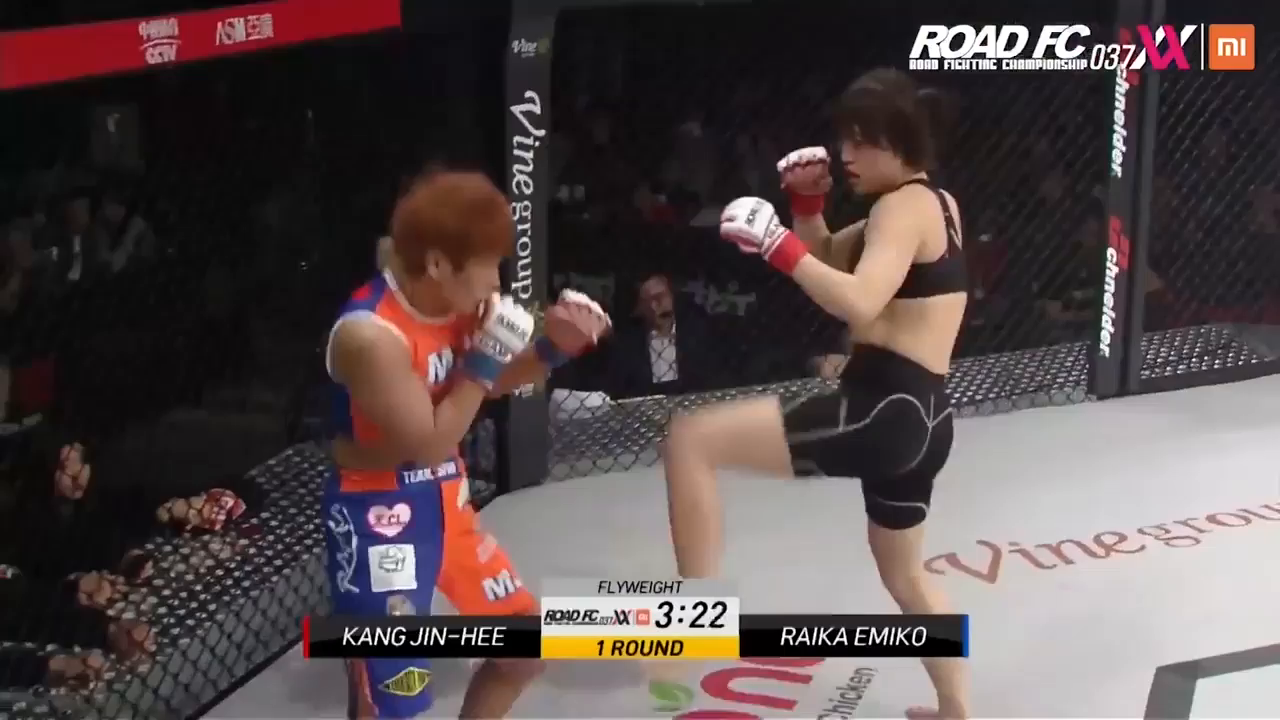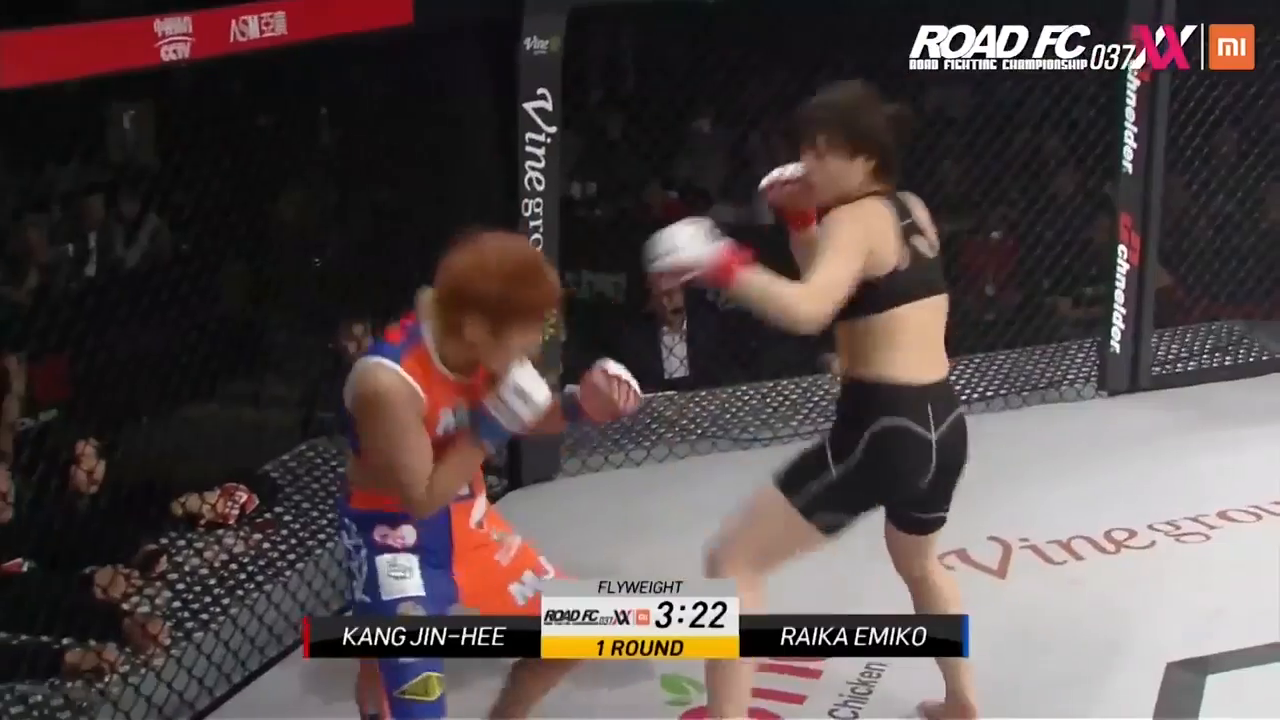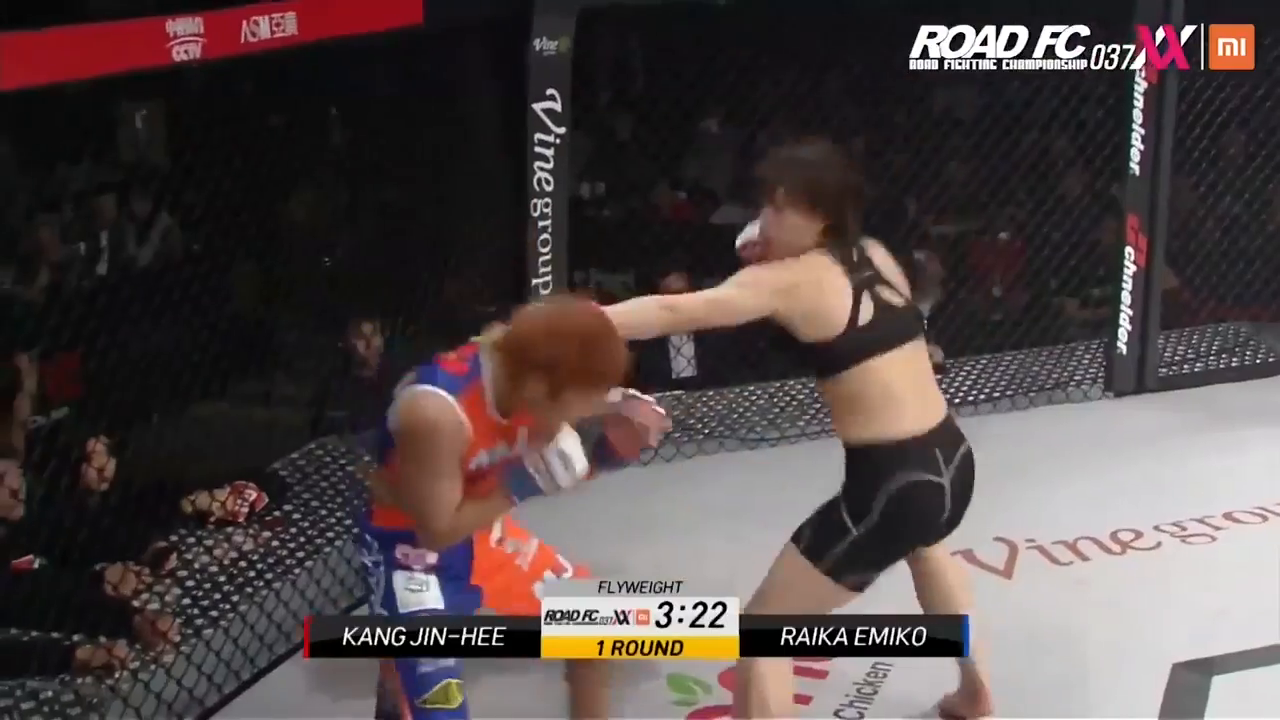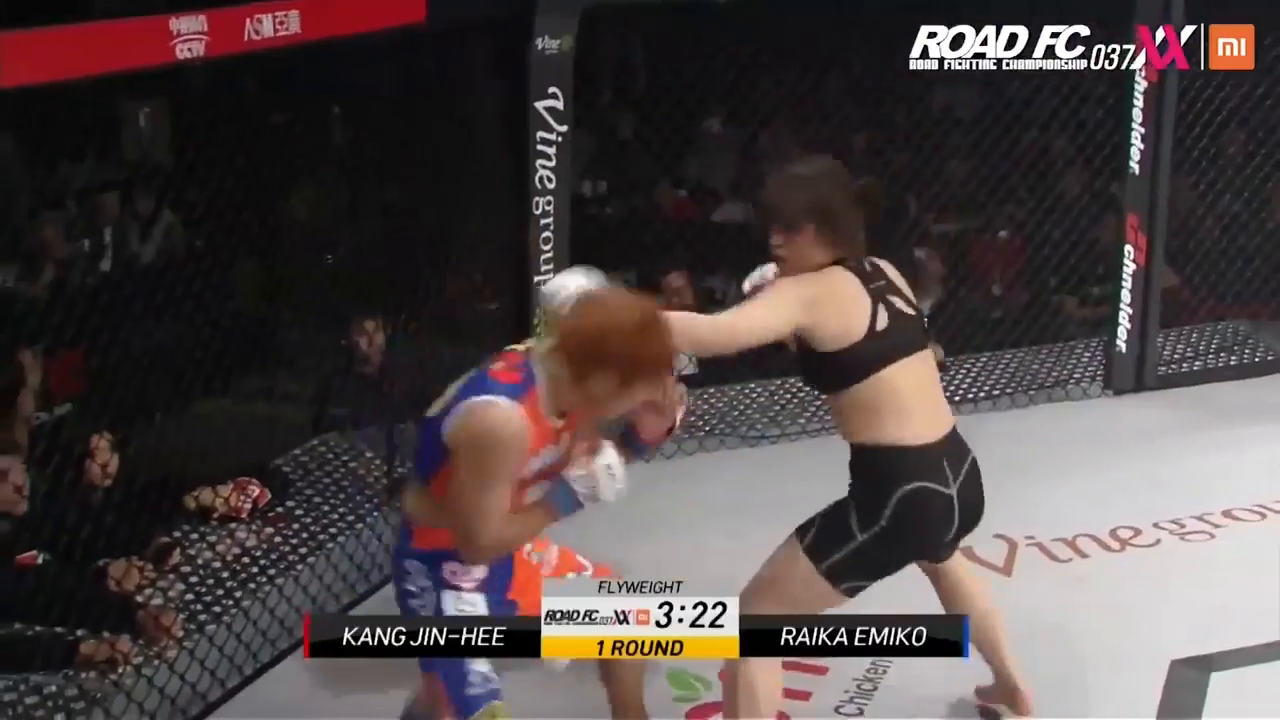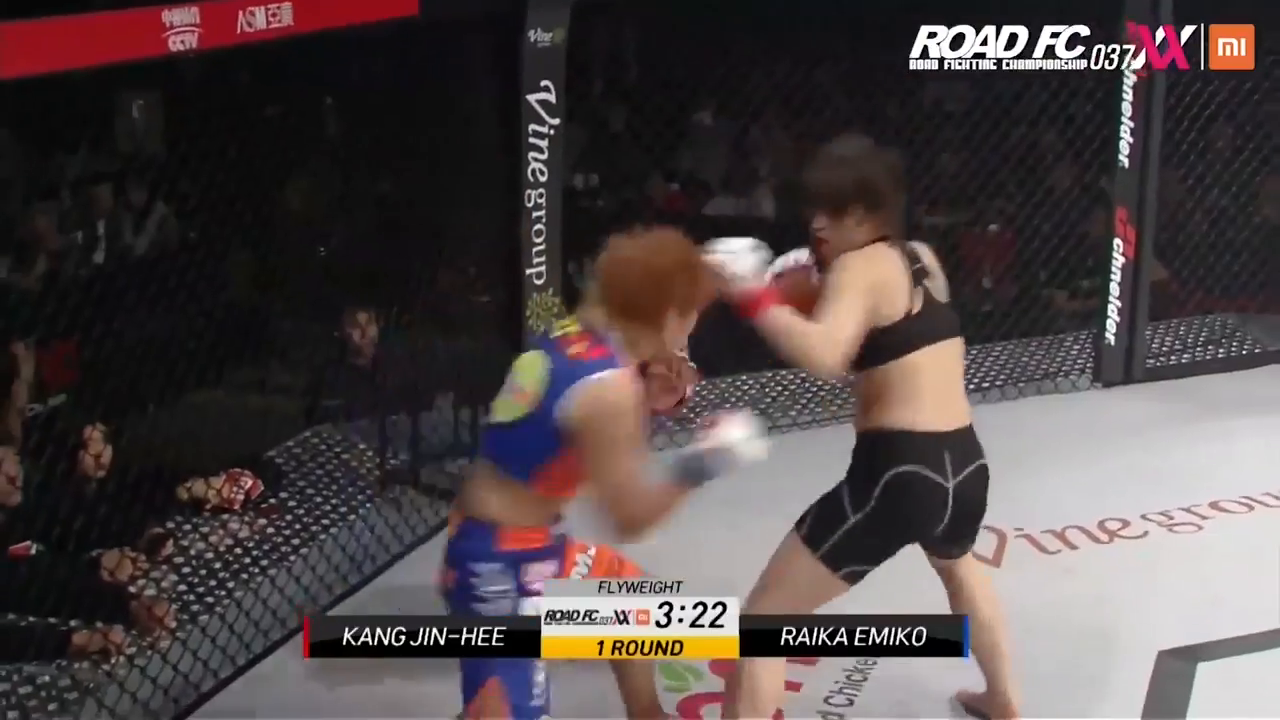
dt=0.1s
person 1, frame 1
left shoulder: (901, 208)
right shoulder: (933, 200)
left elbow: (859, 302)
right elbow: (834, 260)
left wrist: (780, 244)
right wrist: (806, 203)
left hip: (881, 407)
right hip: (927, 416)
left knee: (688, 438)
right knee: (903, 574)
person 1, frame 2
left shoulder: (853, 219)
right shoulder: (907, 208)
left elbow: (805, 311)
left wrist: (720, 266)
right wrist: (799, 220)
left hip: (880, 434)
right hip: (940, 430)
left knee: (732, 565)
right knee: (918, 562)
person 1, frame 3
left shoulder: (789, 278)
right shoulder: (874, 255)
left elbow: (676, 310)
left hip: (891, 488)
right hip: (950, 464)
right knee: (924, 553)
person 1, frame 4
left shoulder: (810, 293)
right shoulder: (881, 274)
left elbow: (716, 335)
left hip: (897, 498)
right hip: (958, 480)
left knee: (754, 618)
right knee: (940, 560)
person 1, frame 5
left shoulder: (864, 268)
right shoulder: (920, 259)
left elbow: (818, 358)
left wrist: (754, 295)
left hip: (892, 481)
right hip: (967, 473)
left knee: (763, 618)
right knee: (959, 566)
person 2, frame 1
left shoulder: (454, 298)
right shoulder: (367, 334)
left elbow: (499, 379)
right elbow: (426, 442)
left wrist: (552, 342)
right wrist: (482, 362)
left hip: (445, 503)
right hip: (376, 517)
person 2, frame 2
left shoulder: (484, 340)
right shoulder: (388, 380)
left elbow: (528, 420)
right elbow: (421, 496)
left wrist: (582, 406)
right wrist: (489, 431)
left hip: (464, 516)
right hip: (392, 532)
person 2, frame 3
left shoulder: (521, 362)
right shoulder: (439, 411)
left elbow: (568, 462)
right elbow: (437, 525)
left wrist: (610, 446)
right wrist: (522, 483)
left hip: (482, 533)
right hip: (406, 549)
person 2, frame 4
left shoulder: (556, 363)
right shoulder: (499, 421)
left elbow: (583, 460)
right elbow: (479, 544)
right wrist: (566, 499)
left hip: (504, 545)
right hip: (444, 567)
person 2, frame 5
left shoulder: (564, 343)
right shoulder: (609, 391)
right elbow: (627, 520)
right wrist: (695, 469)
left hip: (532, 547)
right hip: (500, 564)
